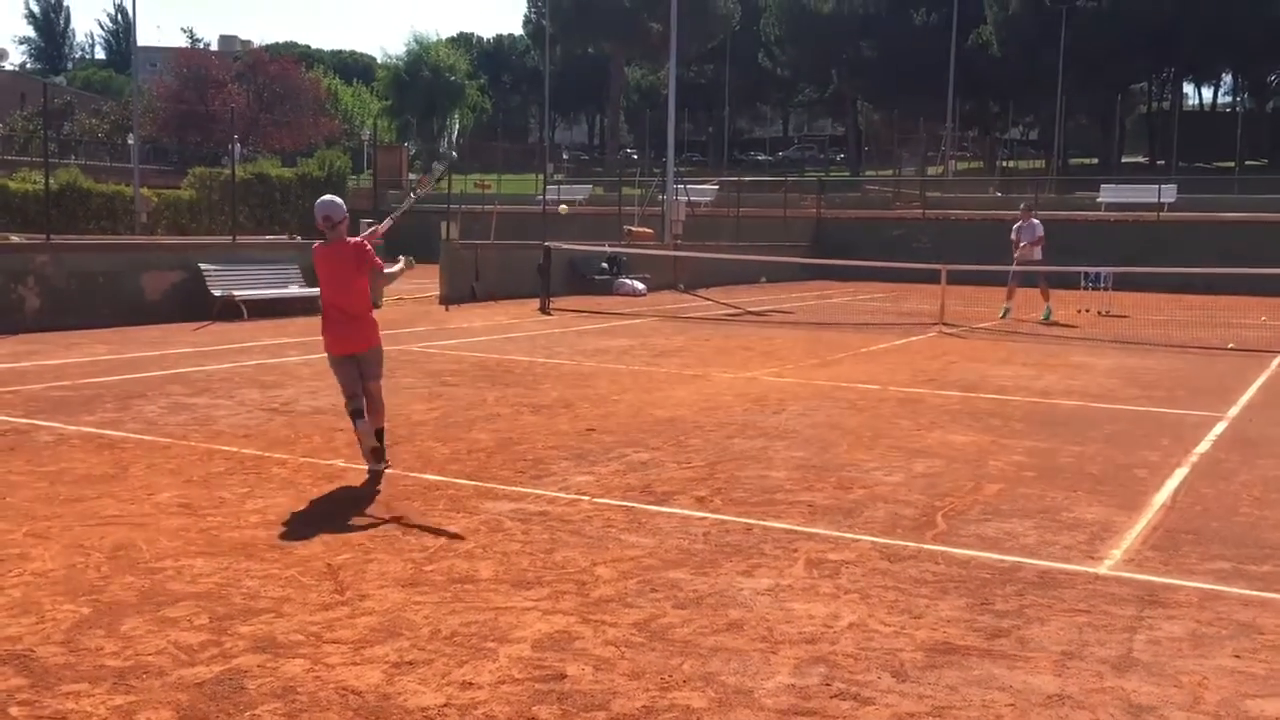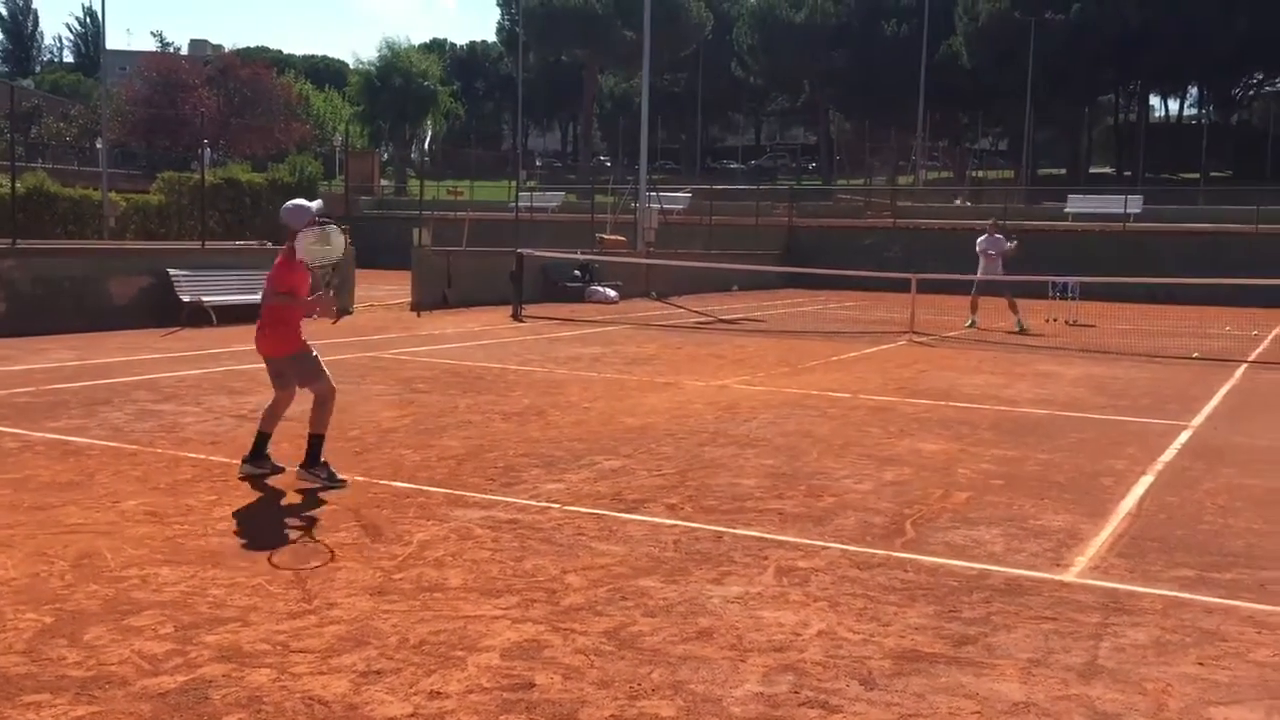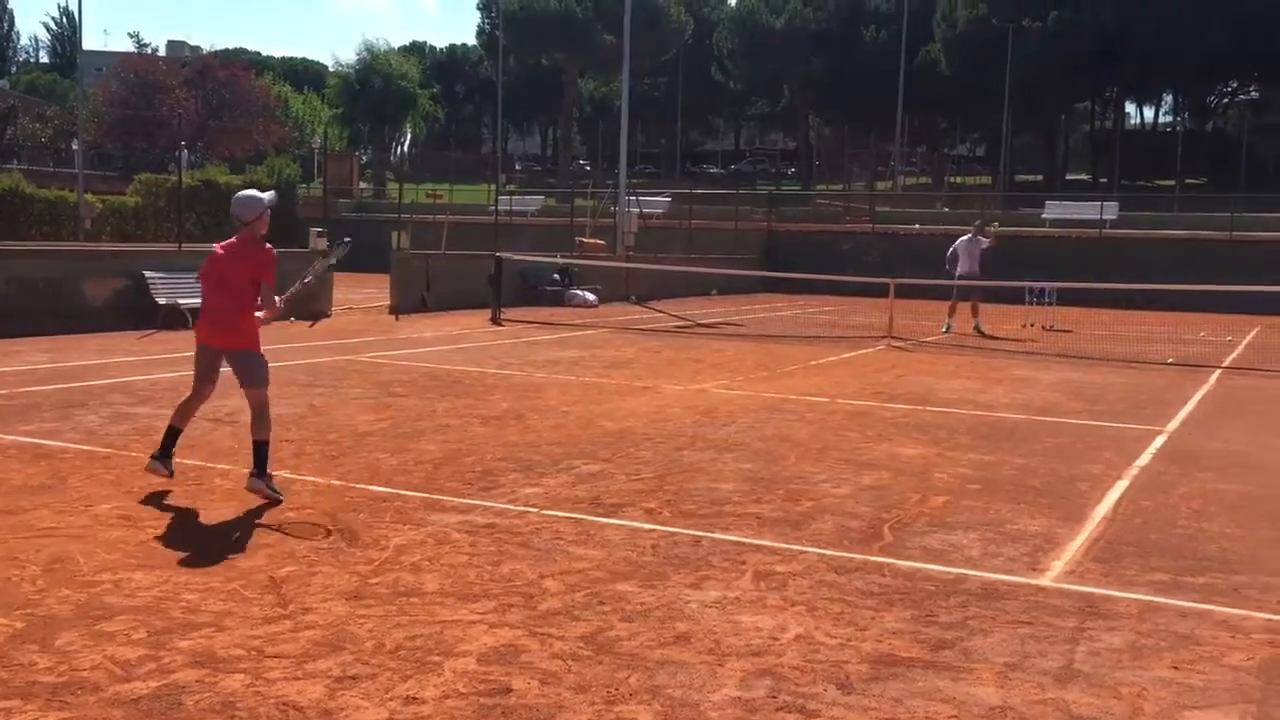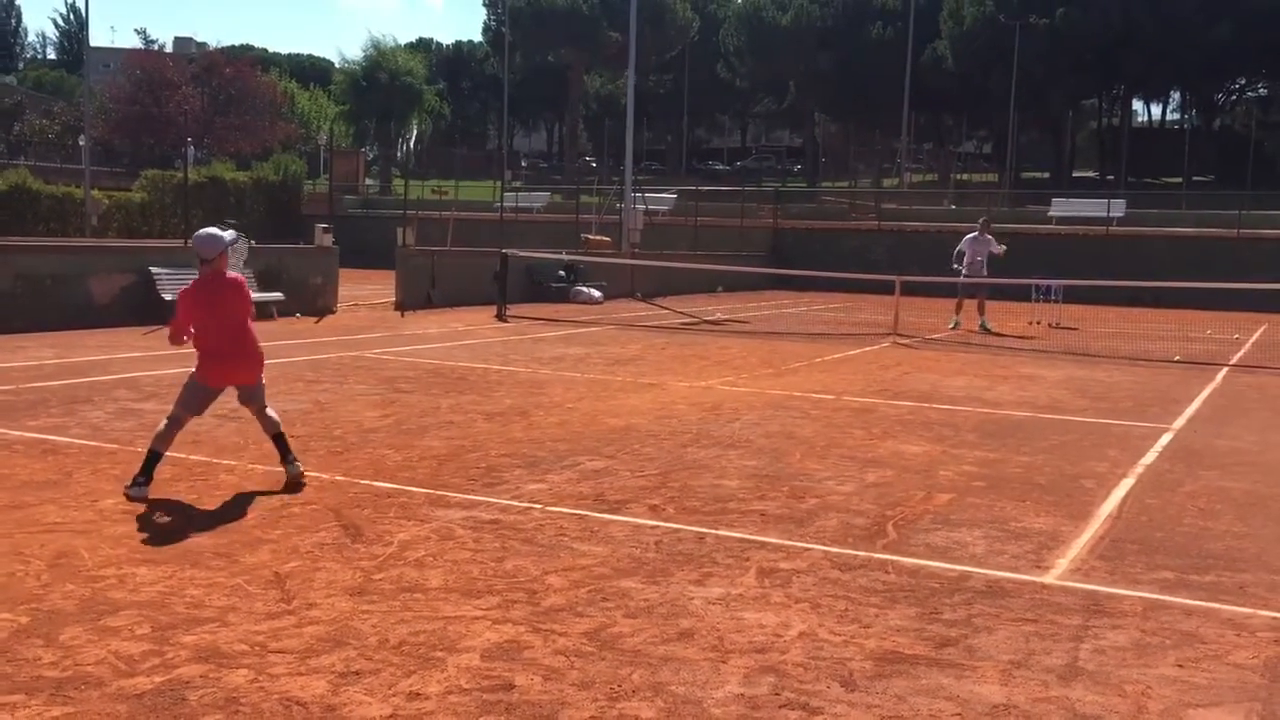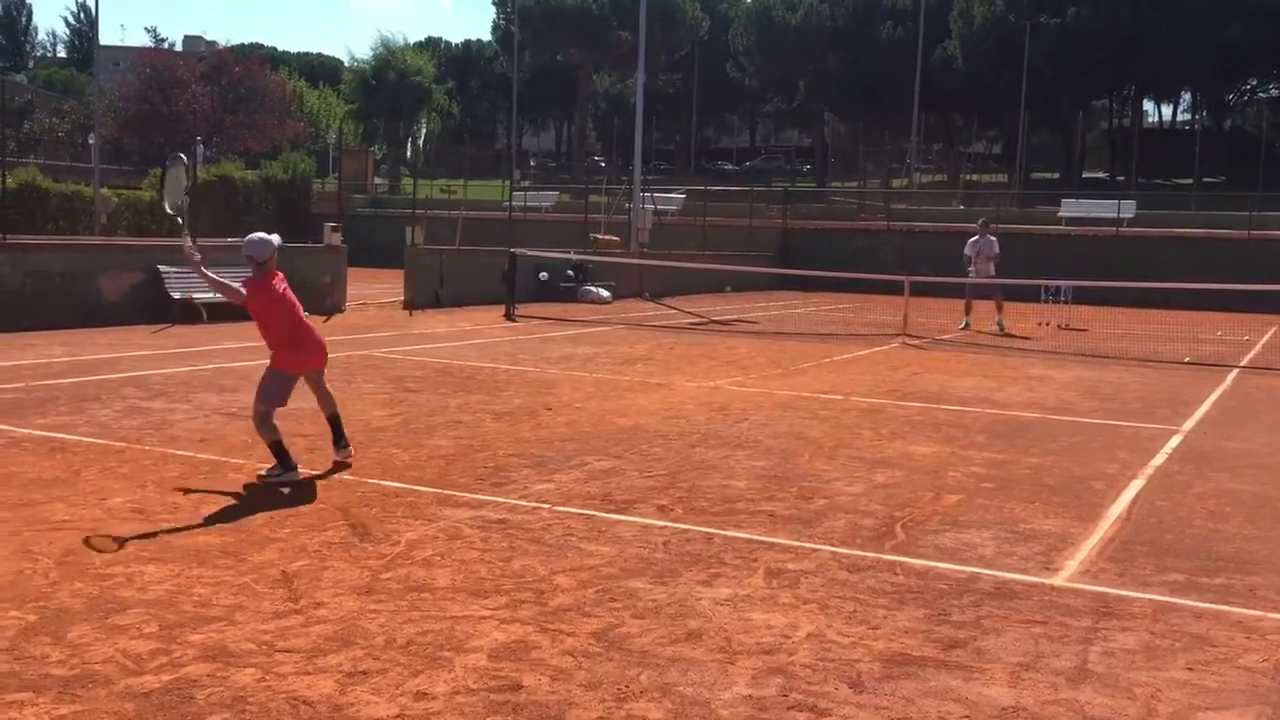
dt=0.4s
person 1, frame 1
left shoulder: (318, 252)
right shoulder: (358, 247)
right elbow: (381, 278)
left wrist: (366, 237)
right wrist: (402, 266)
left hip: (335, 337)
right hip: (364, 333)
left knee: (352, 392)
right knee: (373, 391)
left ankle: (362, 425)
right ankle: (377, 454)
person 1, frame 2
left shoulder: (294, 257)
right shoulder: (292, 260)
right elbow: (271, 301)
left wrist: (319, 306)
right wrist: (311, 305)
left hip: (271, 337)
right hip: (283, 339)
left knee: (284, 395)
right knee: (325, 392)
left ankle: (256, 457)
right ankle: (312, 463)
person 1, frame 3
left shoulder: (218, 251)
right shoulder: (263, 252)
left elbow: (212, 293)
right elbow: (266, 301)
right wrist: (271, 310)
left hip: (209, 330)
right hip: (240, 334)
left knee: (199, 393)
right knee: (259, 403)
left ankle: (163, 455)
right ankle: (260, 472)
person 1, frame 4
left shoulder: (187, 295)
right shoulder: (238, 283)
left elbow: (176, 339)
left wrist: (191, 334)
left hip: (212, 367)
right hip: (250, 363)
left knee: (175, 420)
right knee: (260, 410)
left ankle: (142, 480)
right ankle: (290, 463)
person 1, frame 5
left shoulder: (258, 286)
right shoulder: (276, 277)
left elbow: (242, 297)
left wrist: (202, 271)
left hip: (288, 357)
right hip: (316, 349)
left knee: (261, 415)
right knee: (319, 388)
left ankle: (285, 465)
right ankle: (341, 445)
